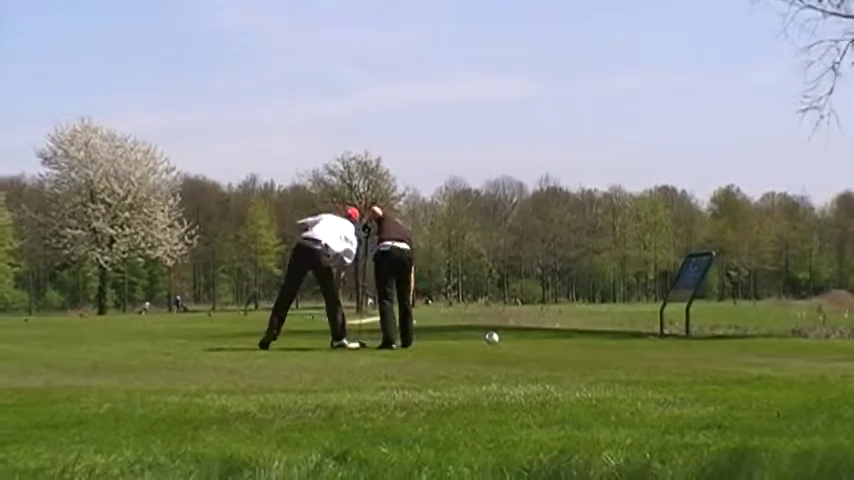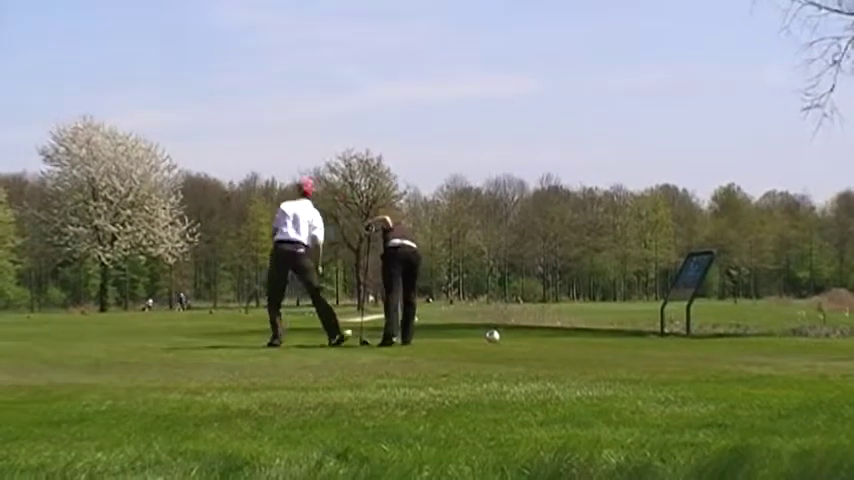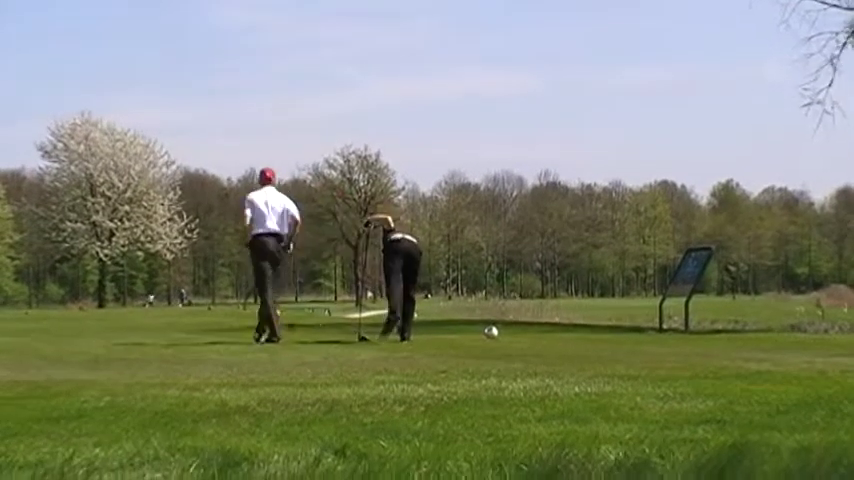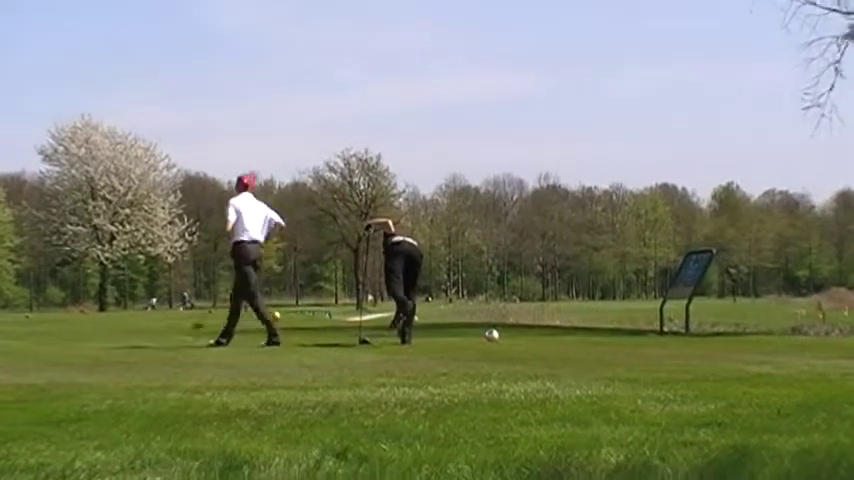
dt=0.3s
person 1, frame 1
left shoulder: (328, 218)
right shoulder: (352, 237)
left elbow: (300, 224)
right elbow: (344, 262)
left hip: (303, 246)
right hip: (322, 251)
left knee: (286, 292)
right knee: (332, 297)
left ankle: (271, 333)
right ankle: (338, 339)
person 1, frame 2
left shoulder: (284, 206)
right shoulder: (314, 213)
left elbow: (274, 232)
right elbow: (319, 241)
right wrist: (319, 263)
left hip: (280, 249)
right hip: (301, 251)
left knee: (274, 294)
right knee: (315, 292)
left ankle: (276, 337)
right ankle: (334, 334)
person 1, frame 3
left shoulder: (252, 197)
right shoulder: (284, 199)
left elbow: (247, 223)
right elbow: (297, 220)
left wrist: (249, 237)
right wrist: (290, 241)
left hip: (260, 242)
right hip: (278, 243)
left knee: (265, 288)
right knee: (267, 287)
left ankle: (273, 333)
right ankle: (263, 328)
person 1, frame 4
left shoulder: (234, 202)
right shoulder: (260, 205)
left elbow: (228, 227)
right elbow: (280, 223)
right wrist: (264, 235)
left hip: (241, 249)
right hip: (256, 249)
left knee: (251, 296)
right knee: (238, 294)
left ankle: (272, 334)
right ankle: (226, 336)
person 2, frame 1
left shoulder: (385, 219)
right shoulder: (407, 233)
left elbow: (375, 210)
right elbow: (411, 270)
left wrist: (367, 222)
right wrist: (410, 295)
left hip: (385, 252)
right hip: (405, 254)
left knee: (385, 298)
right knee: (404, 301)
left ankle: (389, 340)
right ankle: (407, 339)
person 2, frame 2
left shoulder: (390, 229)
left elbow: (386, 219)
left wrist: (371, 223)
left hip: (394, 250)
right hip: (413, 252)
left knee: (392, 292)
right knee: (410, 297)
left ankle: (390, 334)
right ankle: (407, 337)
person 2, frame 3
left shoulder: (390, 233)
left elbow: (388, 219)
left wrist: (370, 220)
left hip: (396, 245)
right hip: (414, 248)
left knee: (393, 282)
right knee: (410, 293)
left ankle: (394, 313)
right ankle: (406, 333)
person 2, frame 4
left shoulder: (390, 238)
left elbow: (388, 222)
left wrist: (370, 224)
left hip: (397, 248)
right hip: (415, 251)
left knee: (393, 282)
right knee: (410, 294)
left ankle: (403, 303)
right ankle: (406, 335)
